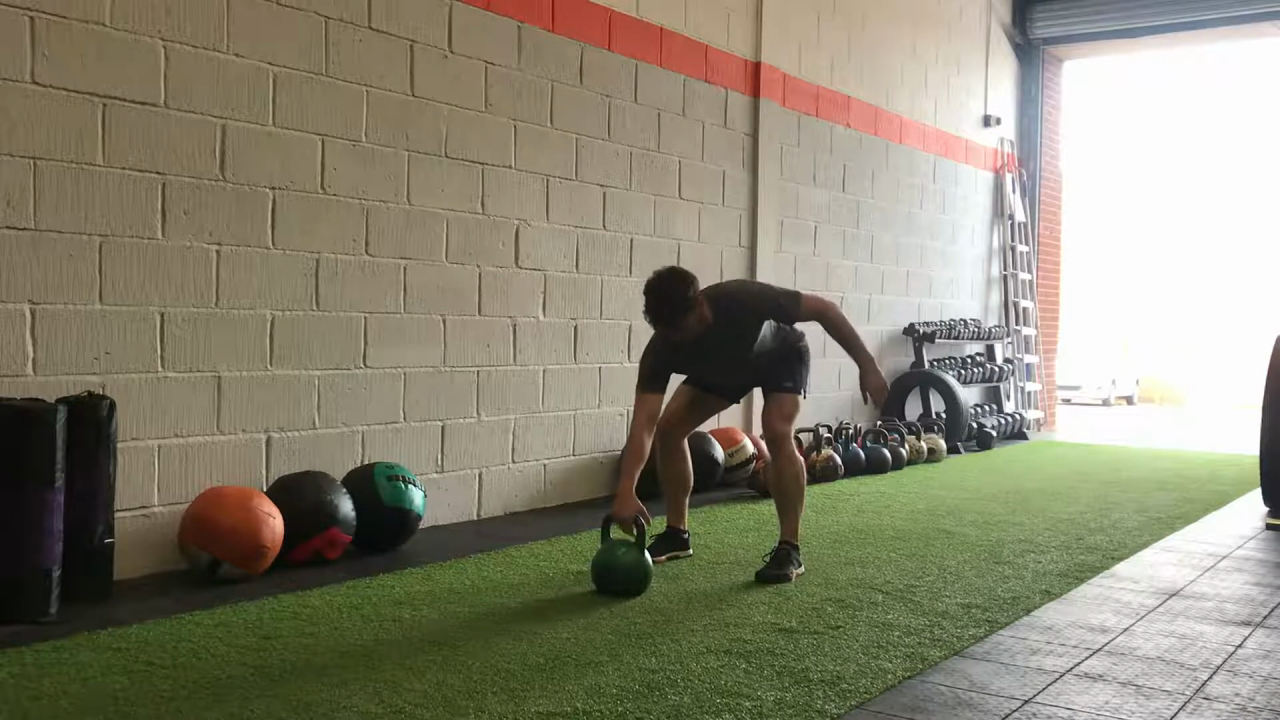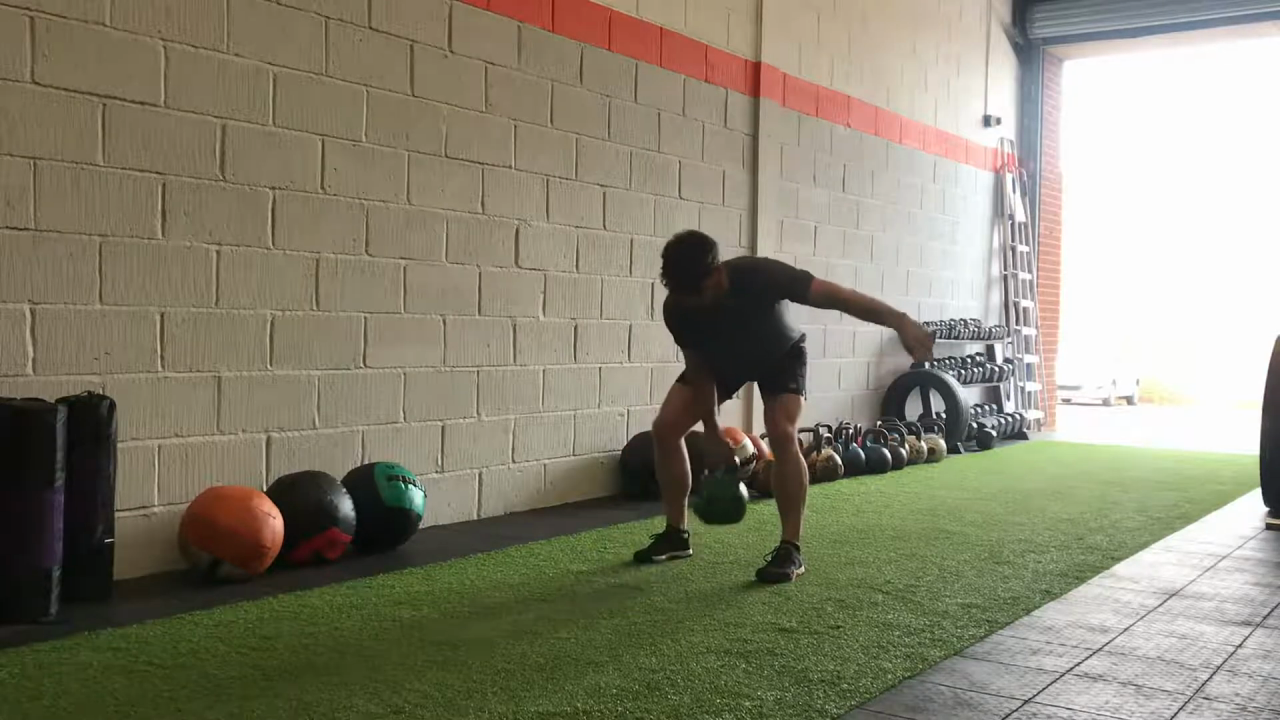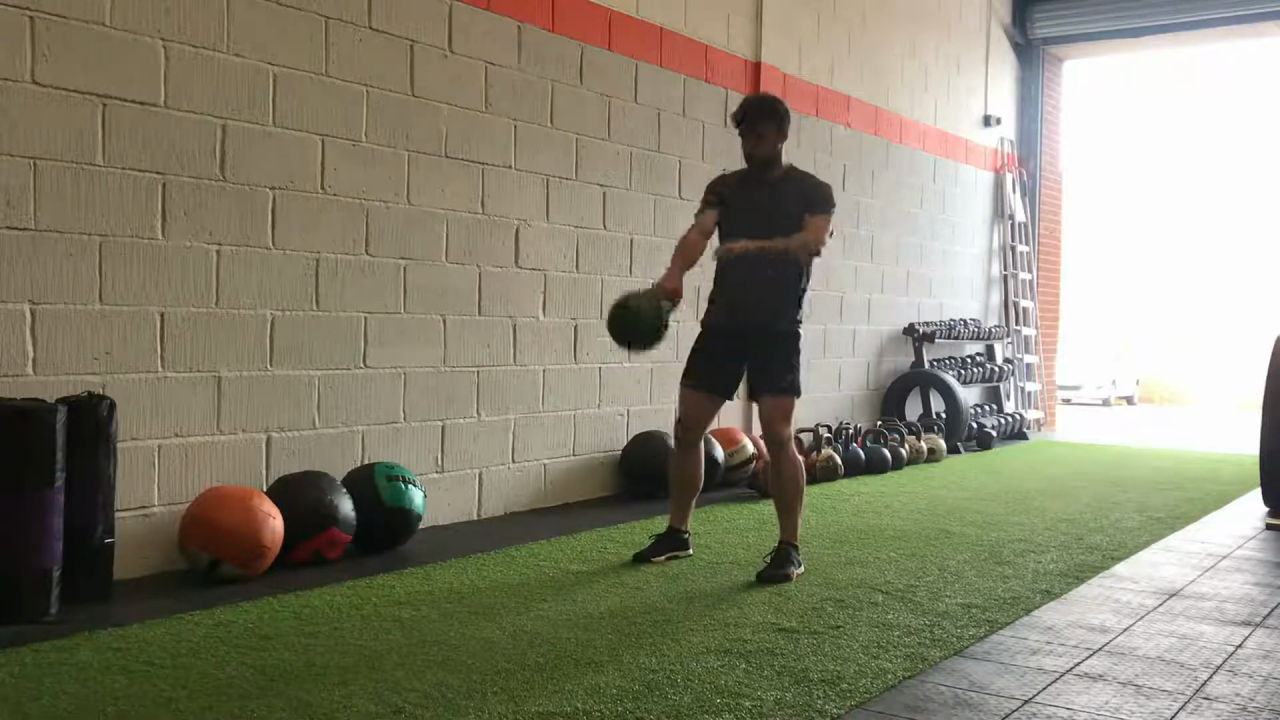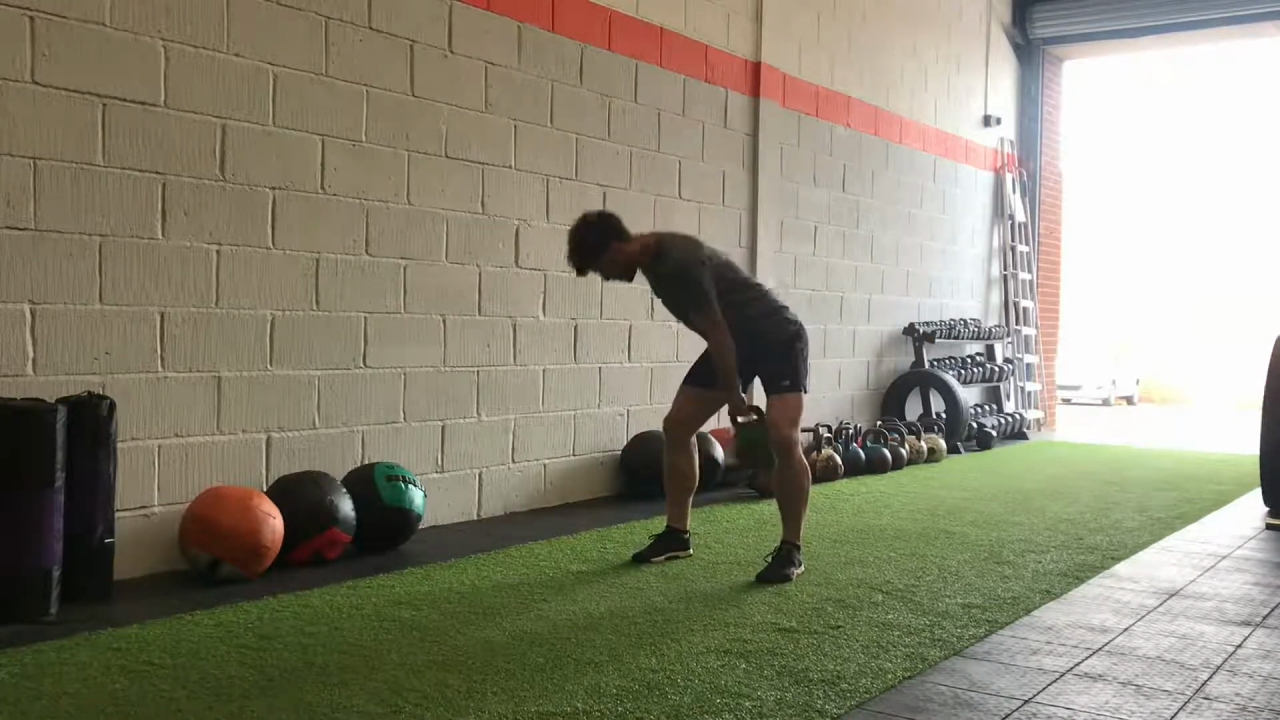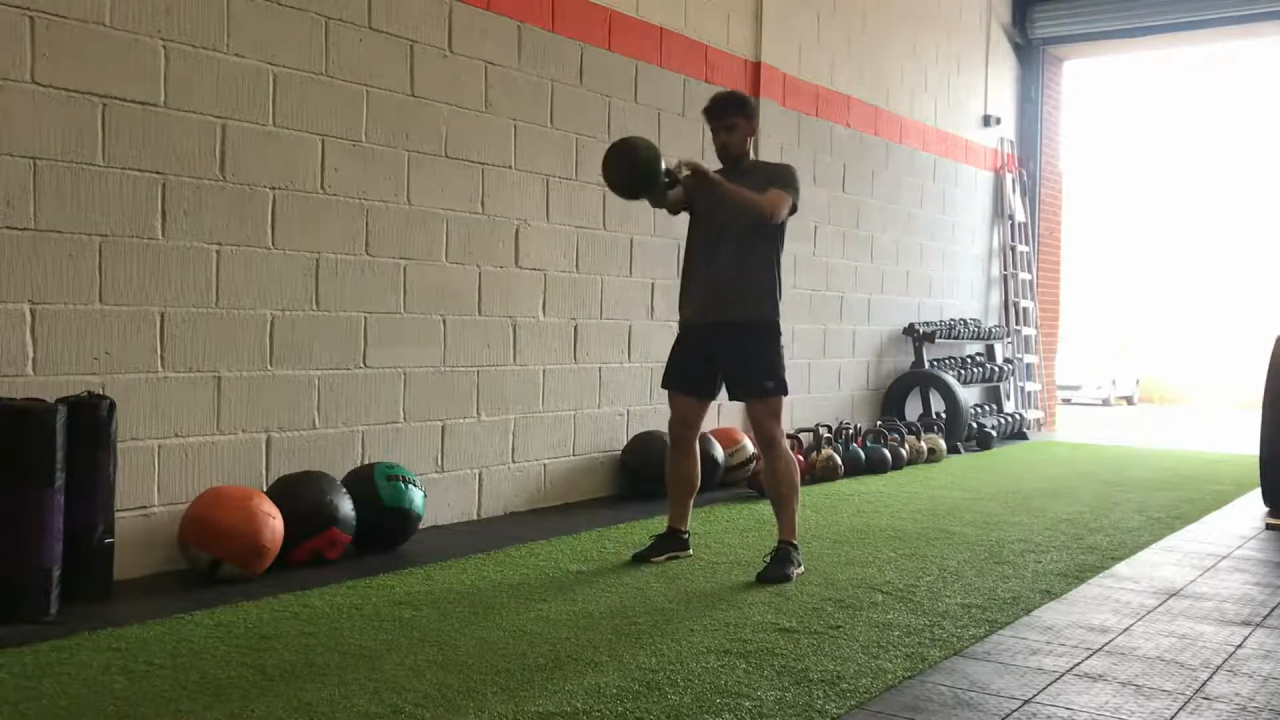
dt=1s
person 1, frame 1
left shoulder: (742, 301)
right shoulder: (661, 350)
left elbow: (825, 309)
right elbow: (644, 424)
left wrist: (866, 365)
right wrist: (625, 491)
left hip: (782, 357)
left knee: (777, 432)
right knee: (668, 430)
left ankle: (789, 549)
right ankle: (677, 533)
person 1, frame 2
left shoulder: (757, 276)
right shoulder: (676, 308)
left elbow: (838, 296)
right elbow: (698, 371)
left wrist: (902, 323)
right wrist: (713, 436)
left hip: (781, 354)
right hip: (721, 360)
left knee: (783, 434)
right knee: (666, 427)
left ankle: (790, 549)
right ankle: (675, 534)
person 1, frame 3
left shoulder: (812, 191)
right shoulder: (727, 185)
left elbow: (813, 242)
right elbow: (699, 233)
left wrist: (751, 247)
right wrist: (674, 274)
left hip: (776, 329)
right hip: (721, 325)
left knee: (777, 436)
right knee: (687, 428)
left ankle: (790, 549)
right ankle: (677, 533)
person 1, frame 4
left shoulder: (678, 264)
right shoulder: (652, 253)
left elbow: (718, 337)
left wrist: (734, 396)
left hip: (778, 337)
right hip: (741, 338)
left knee: (783, 437)
right knee: (676, 426)
left ankle: (790, 549)
right ankle: (677, 533)
person 1, frame 5
left shoulder: (778, 176)
right shoulder: (699, 182)
left elbow: (775, 212)
right elbow: (666, 201)
left wrist: (720, 184)
left hip: (753, 323)
right hip: (698, 323)
left knee: (769, 434)
right knee: (681, 430)
left ankle: (788, 547)
right ankle: (677, 534)
